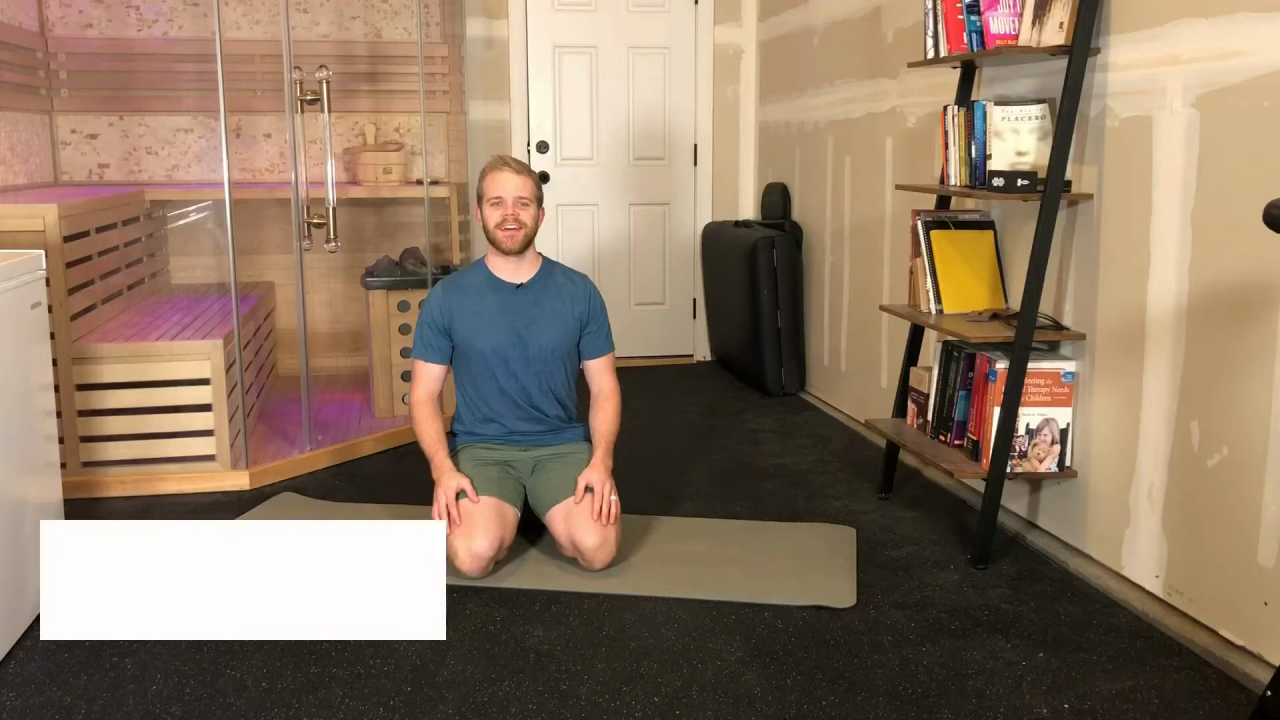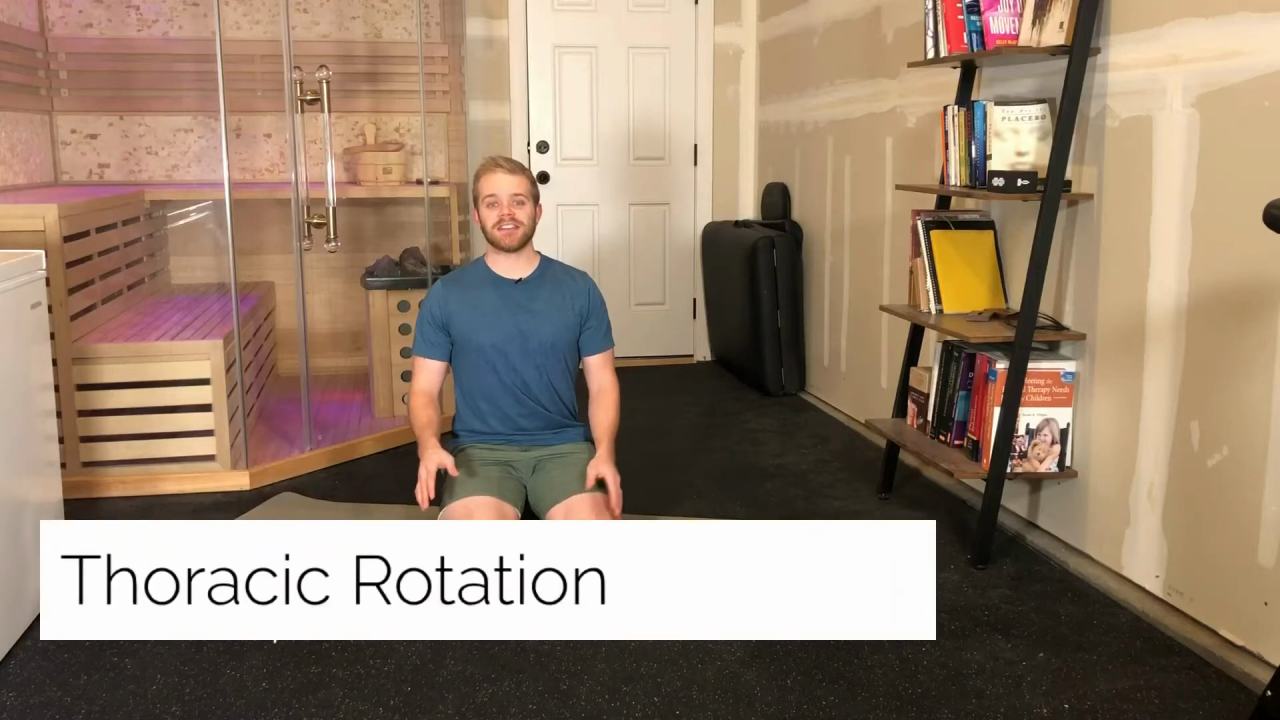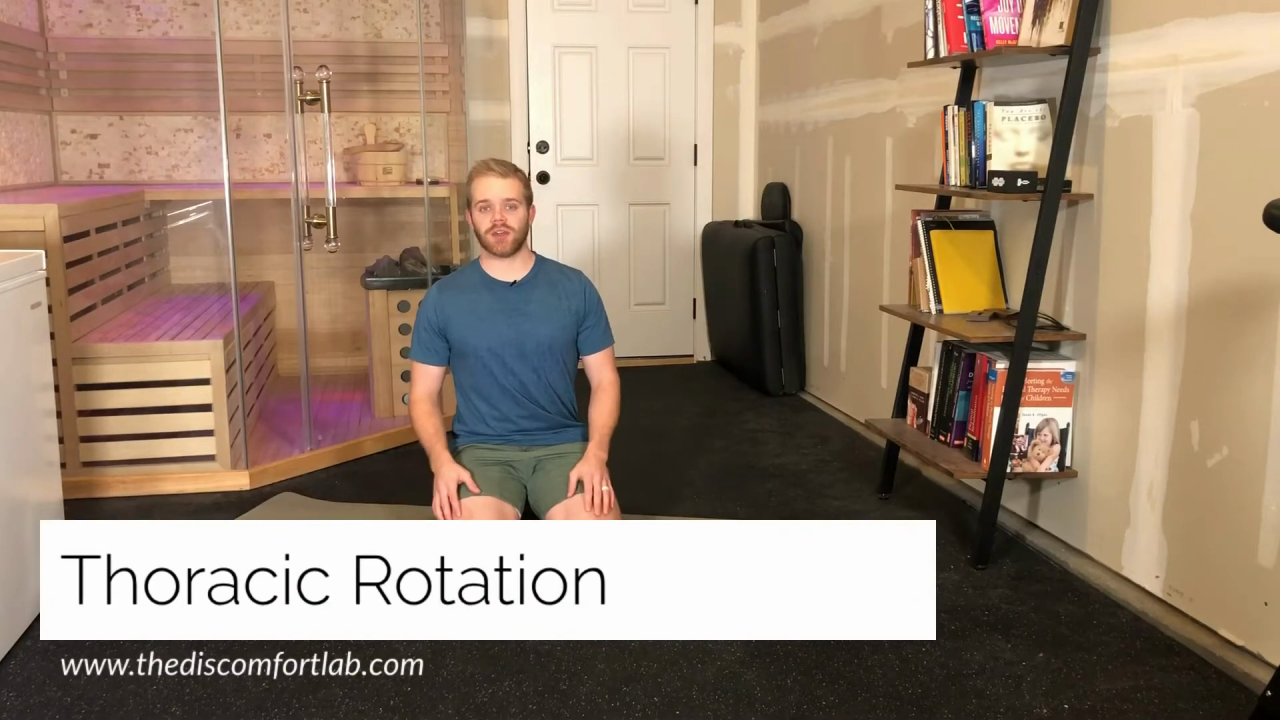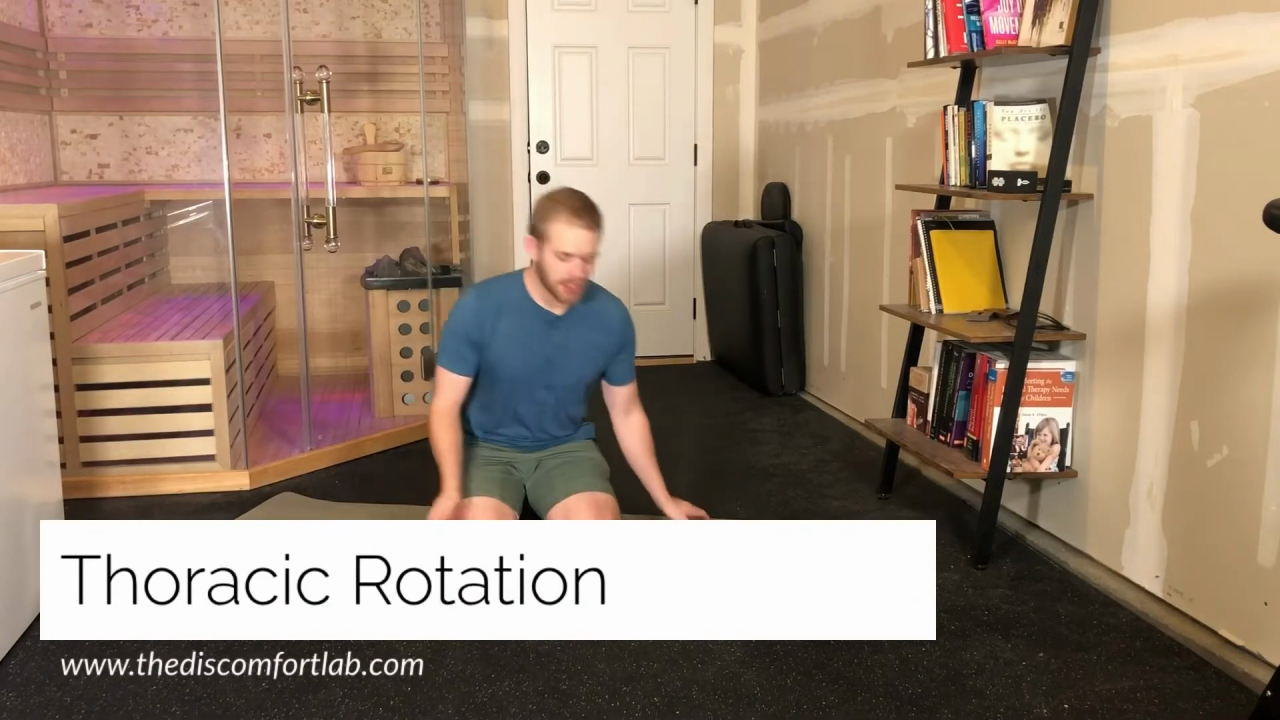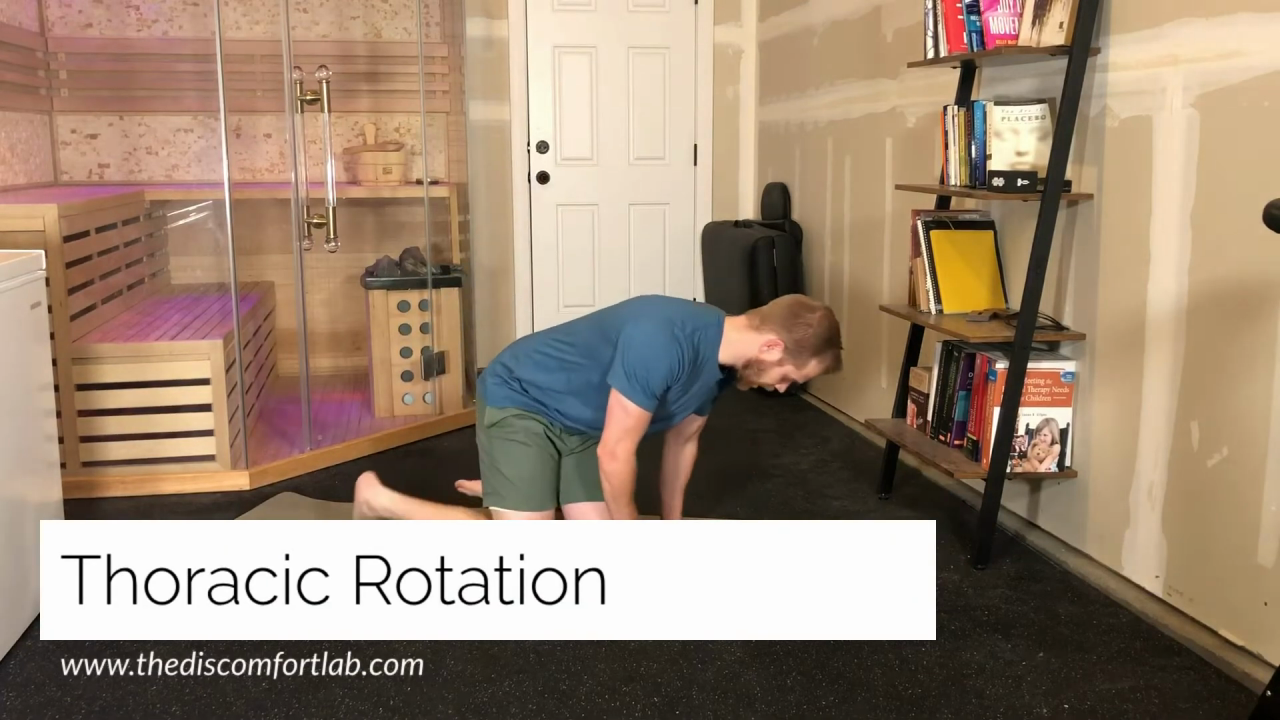
dt=1s
person 1, frame 1
left shoulder: (579, 292)
right shoulder: (447, 297)
left elbow: (604, 387)
right elbow: (424, 395)
left wrist: (602, 460)
right wrist: (443, 468)
left hip: (562, 444)
right hip: (481, 447)
left knee: (595, 547)
right knee: (473, 556)
left ankle: (540, 511)
right ankle: (510, 513)
person 1, frame 2
left shoulder: (579, 288)
right shoulder: (446, 295)
left elbow: (602, 382)
right elbow: (424, 389)
left wrist: (604, 449)
right wrist: (429, 445)
left hip: (562, 445)
right hip: (482, 448)
person 1, frame 3
left shoulder: (575, 288)
right shoulder: (443, 299)
left elbow: (605, 380)
right elbow: (423, 395)
left wrist: (596, 453)
right wrist: (441, 460)
left hip: (562, 445)
right hip: (482, 448)
person 1, frame 4
left shoulder: (611, 317)
right shoulder: (479, 305)
left elbow: (626, 413)
right elbow: (445, 407)
left wrist: (665, 500)
right wrist: (451, 487)
left hip: (566, 448)
right hip: (487, 448)
person 1, frame 5
left shoulder: (717, 358)
right shoulder: (662, 338)
left elbow: (682, 441)
right elbow: (614, 454)
left hip: (580, 421)
right hip: (518, 401)
left ankle: (510, 489)
right ankle: (381, 499)
